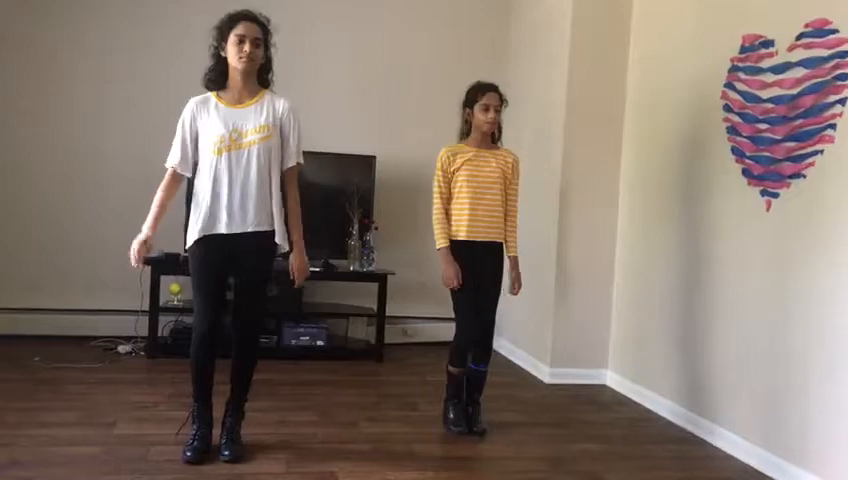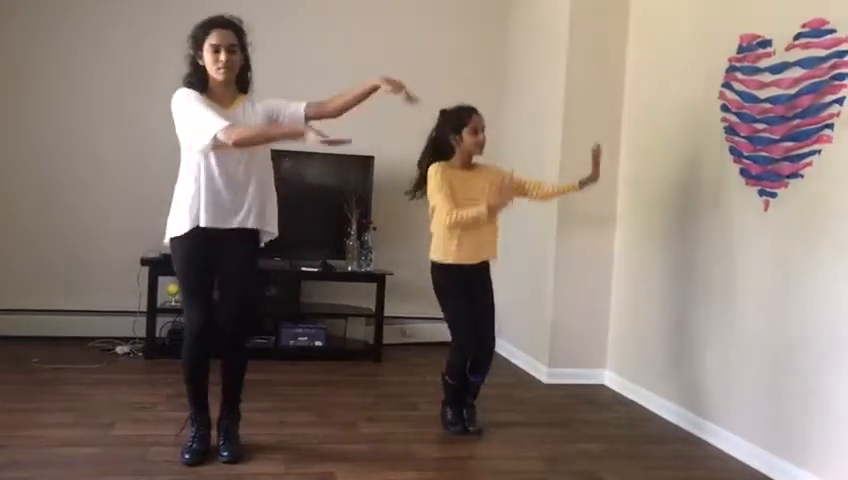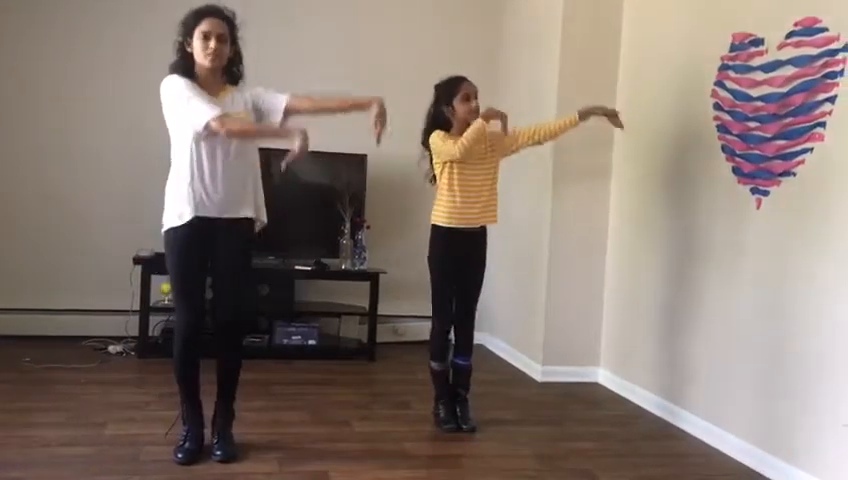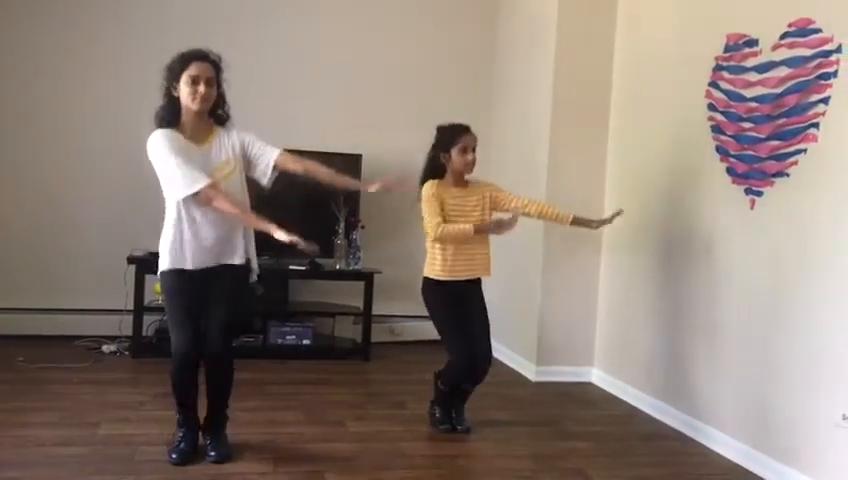
dt=0.7s
person 1, frame 1
left shoulder: (279, 109)
right shoulder: (199, 108)
left elbow: (289, 181)
right elbow: (174, 172)
left wrist: (298, 245)
right wrist: (147, 230)
left hip: (258, 235)
right hip: (209, 233)
left knee: (247, 331)
right knee: (205, 328)
left ankle: (232, 425)
right ankle: (200, 425)
person 1, frame 2
left shoulder: (261, 107)
right shoulder: (186, 101)
left elbow: (325, 107)
right elbow: (234, 136)
left wrist: (377, 84)
right wrist: (303, 130)
left hip: (241, 231)
right hip: (193, 229)
left knee: (233, 330)
right knee: (198, 329)
left ankle: (229, 425)
right ankle: (199, 426)
person 1, frame 3
left shoulder: (248, 96)
right shoulder: (175, 87)
left elbow: (306, 104)
right elbow: (223, 126)
left wrist: (368, 102)
right wrist: (289, 133)
left hip: (236, 220)
right hip: (188, 219)
left knee: (229, 323)
right knee: (188, 322)
left ankle: (223, 424)
right ankle: (191, 424)
person 1, frame 4
left shoulder: (235, 139)
right shoulder: (162, 141)
left elbow: (294, 163)
right elbow: (212, 199)
left wrist: (360, 186)
right wrist: (273, 229)
left hip: (229, 262)
right hip: (182, 262)
left knee: (217, 348)
right knee: (185, 349)
left ankle: (215, 427)
right ankle: (186, 428)
person 2, frame 1
left shoulder: (508, 160)
right shoulder: (450, 155)
left elbow: (510, 214)
right elbow: (439, 210)
left wrist: (514, 260)
right wrist: (445, 256)
left hip: (492, 252)
right hip: (460, 249)
left knee: (485, 331)
right knee: (467, 328)
left ankle: (473, 404)
right ankle: (452, 402)
person 2, frame 2
left shoulder: (491, 174)
right shoulder: (438, 172)
left elbow: (537, 190)
right elbow: (449, 219)
left wrist: (584, 181)
right wrist: (494, 206)
left hip: (479, 270)
right hip: (447, 269)
left knee: (485, 346)
right knee: (464, 343)
left ankle: (467, 405)
right ankle: (450, 405)
person 2, frame 3
left shoulder: (494, 139)
right shoulder: (439, 140)
left elbow: (540, 133)
right elbow: (460, 150)
left wrist: (586, 114)
right wrist: (484, 119)
left hip: (475, 237)
right hip: (446, 235)
left knee: (466, 320)
right knee: (443, 319)
left ankle: (461, 399)
right ankle: (442, 401)
person 2, frame 4
left shoulder: (485, 191)
right shoulder: (432, 189)
left elbow: (530, 207)
right elbow: (436, 231)
left wrist: (585, 221)
right wrist: (483, 228)
left hip: (470, 286)
right hip: (439, 285)
left knee: (482, 357)
right knee: (462, 354)
left ankle: (456, 405)
right ankle: (439, 404)
